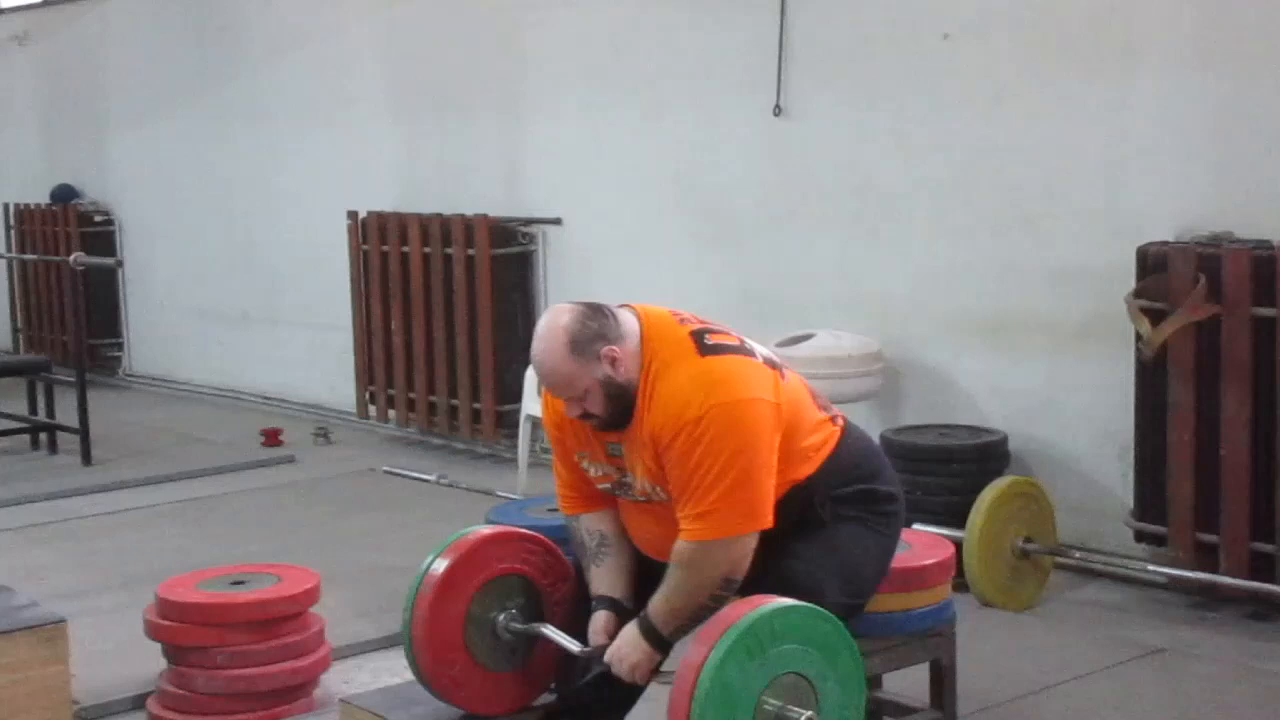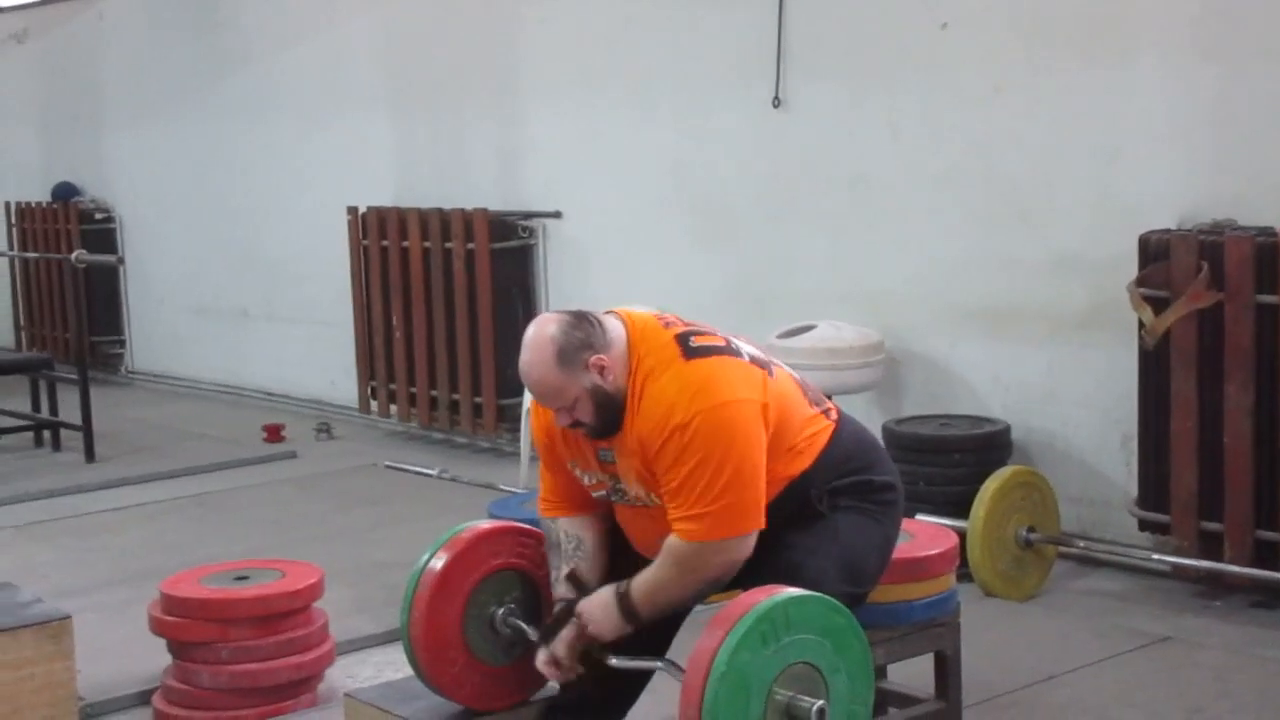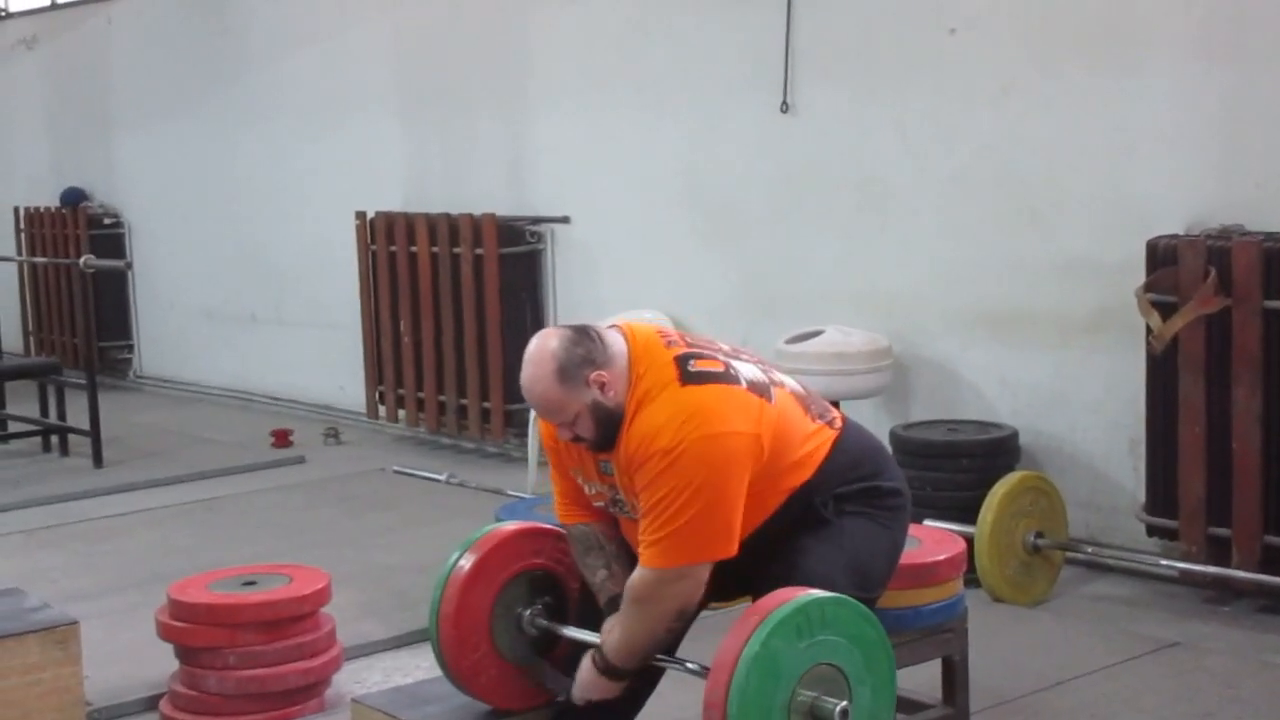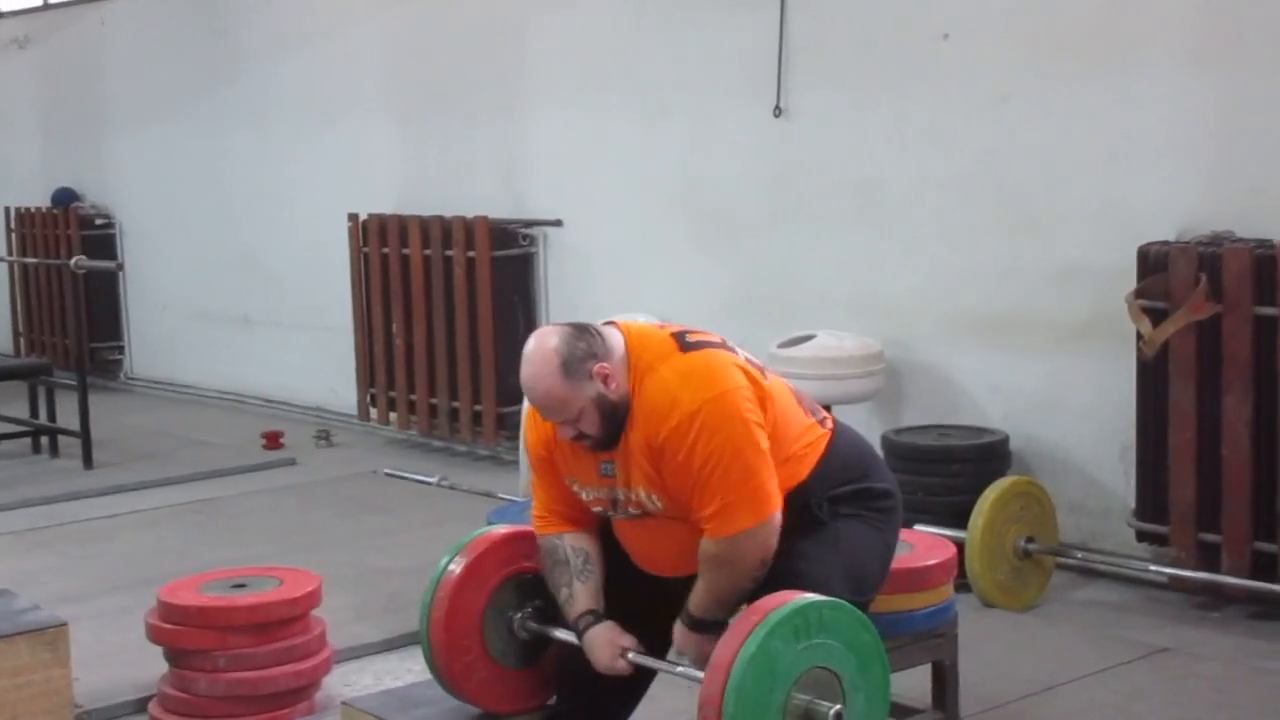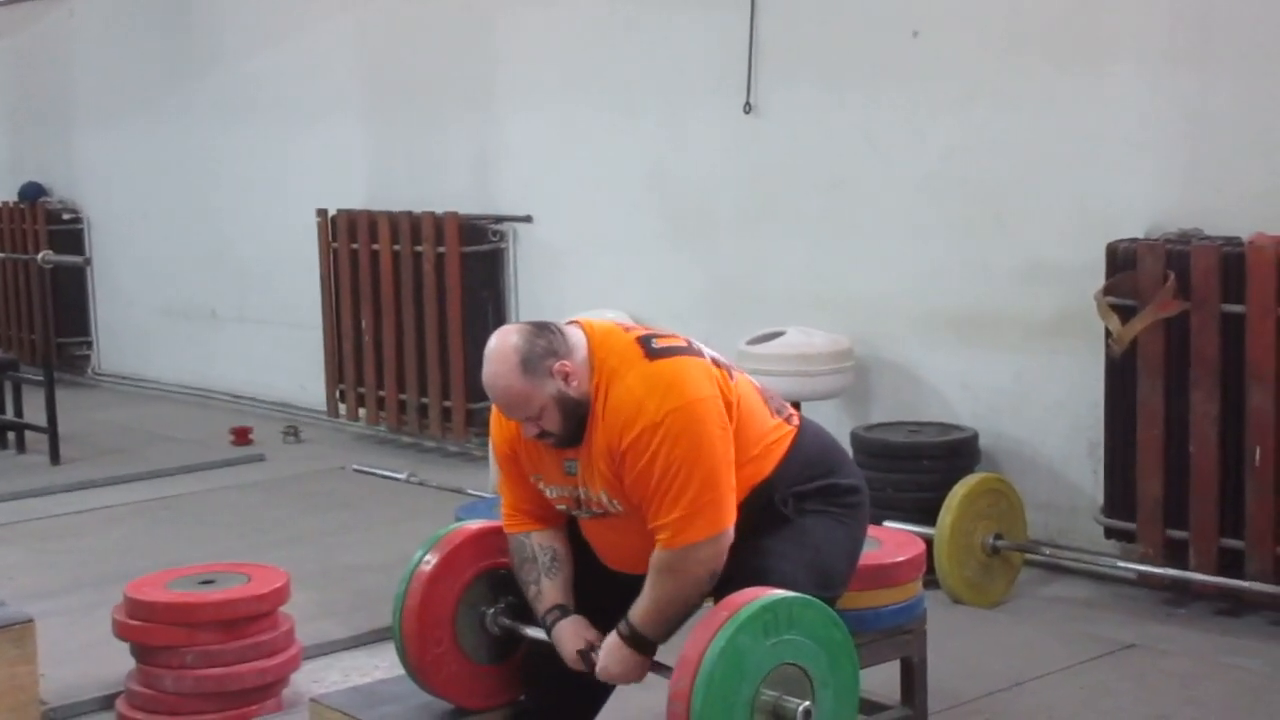
dt=1s
person 1, frame 1
left shoulder: (708, 389)
right shoulder: (574, 380)
left elbow: (718, 554)
right elbow: (589, 502)
left wrist: (652, 636)
right wrist: (607, 603)
right knee: (593, 633)
person 1, frame 2
left shoulder: (696, 392)
right shoulder: (563, 392)
left elbow: (719, 550)
right elbow: (568, 508)
left wrist: (627, 604)
right wrist: (575, 610)
person 1, frame 3
left shoulder: (689, 418)
right shoulder: (570, 398)
left elbow: (672, 582)
right elbow: (586, 511)
left wrist: (611, 666)
right wrist: (616, 609)
right knee: (607, 617)
person 1, frame 4
left shoulder: (695, 390)
right shoulder: (557, 405)
left elbow: (746, 535)
right elbow: (562, 522)
left wrist: (700, 620)
right wrist: (589, 622)
person 1, frame 5
left shoulder: (658, 392)
right shoulder: (520, 403)
left elbow: (697, 548)
right elbow: (532, 519)
left wrist: (634, 639)
right wrist: (557, 616)
right knee: (566, 636)
